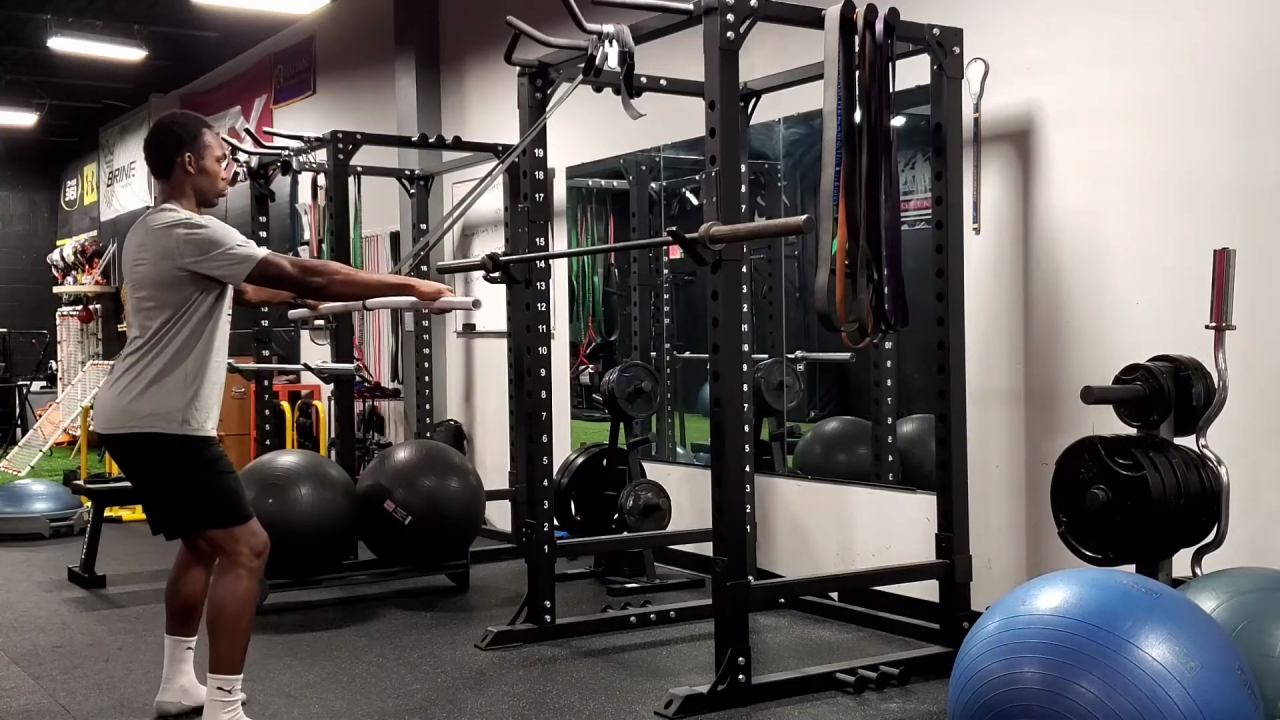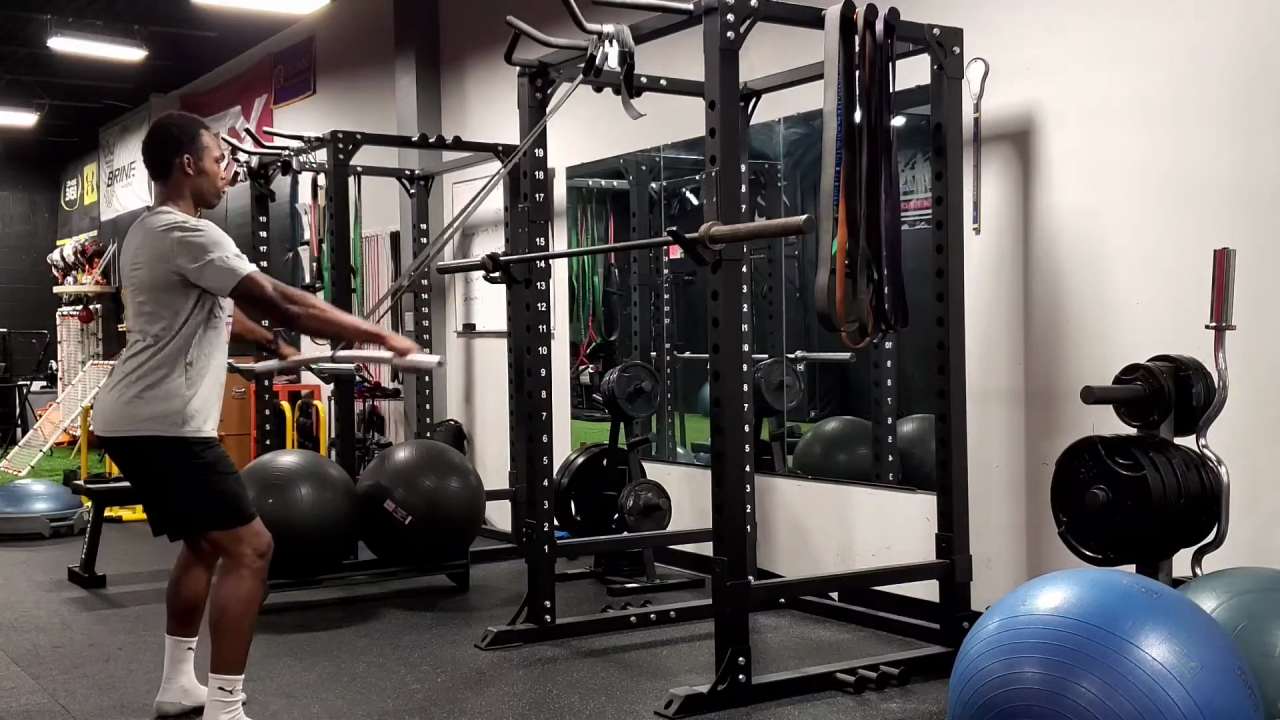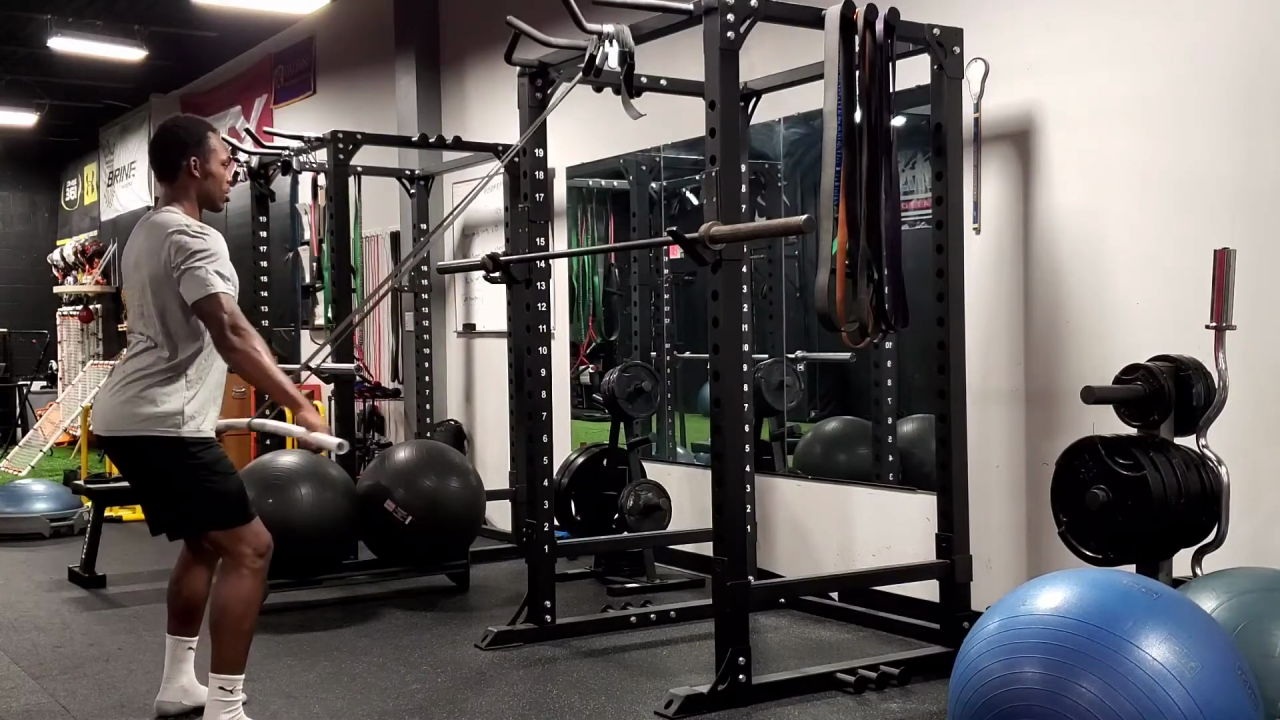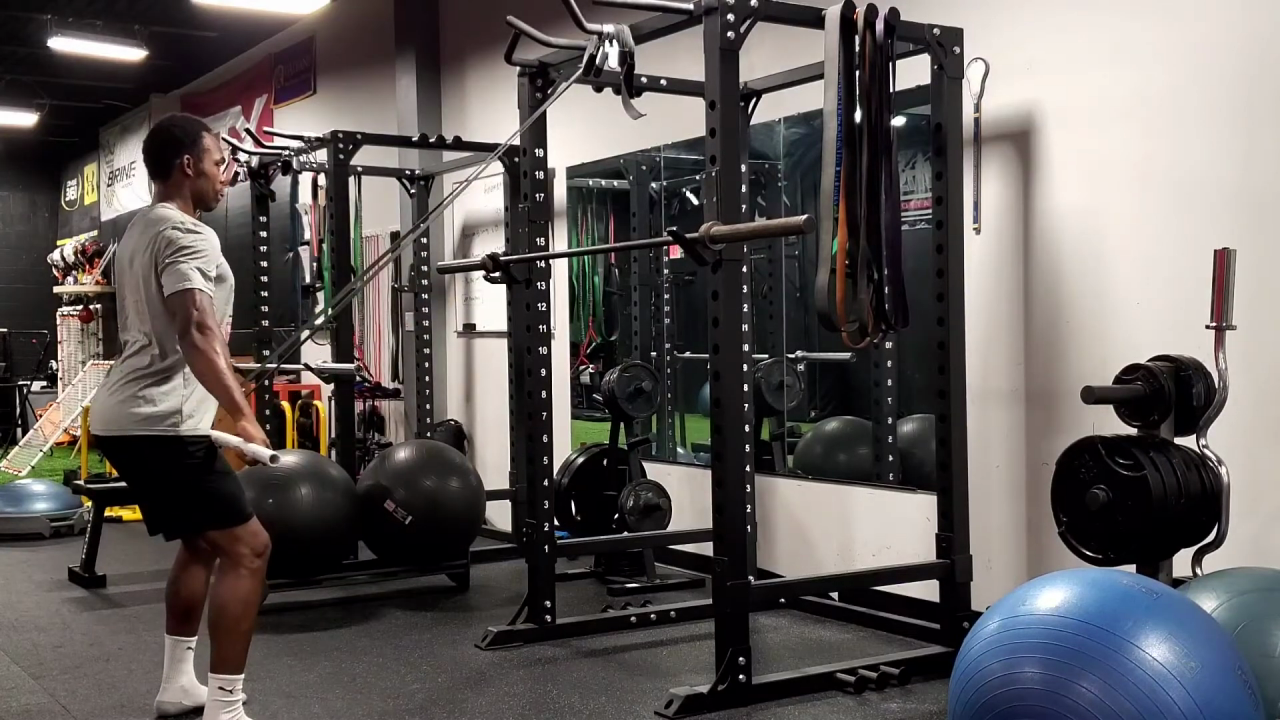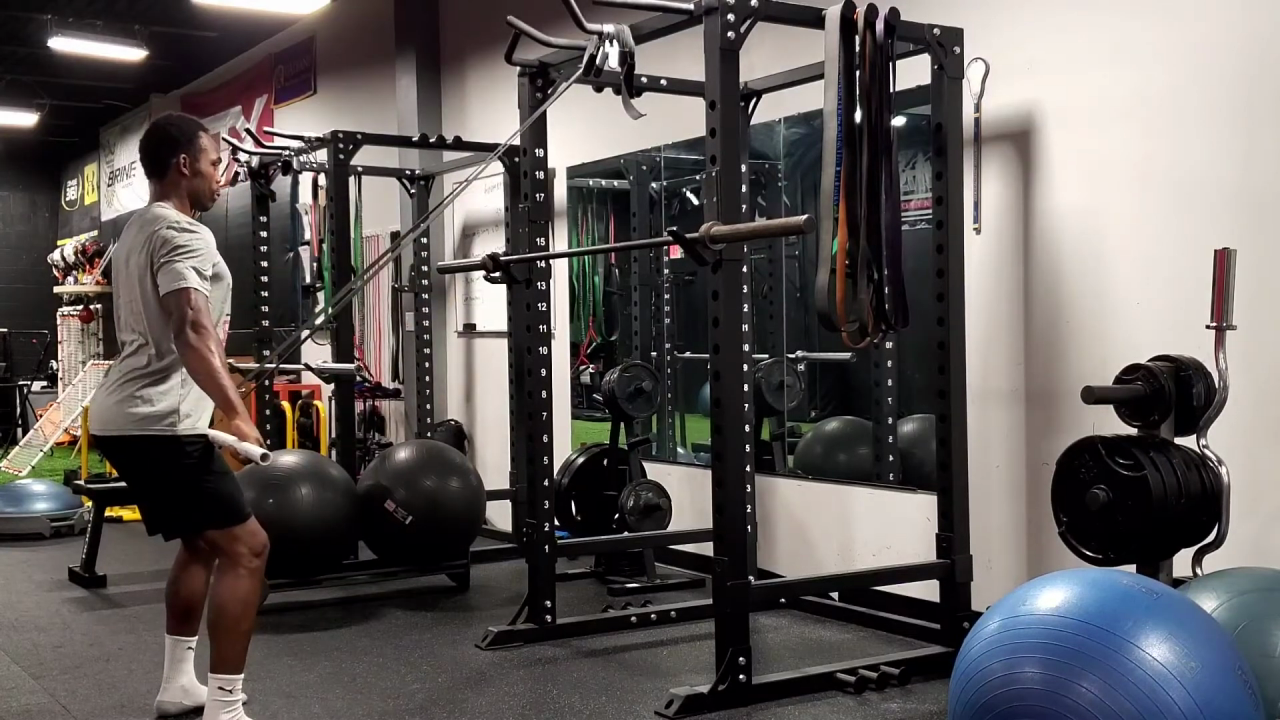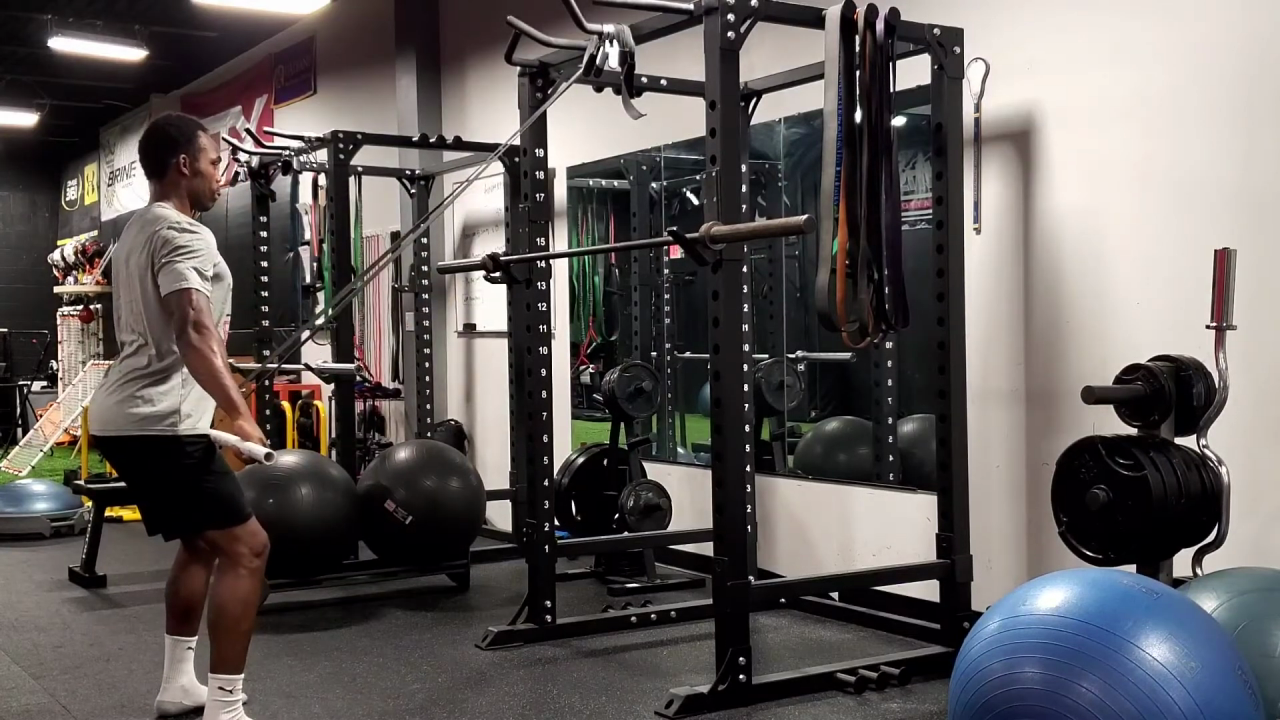
dt=0.4s
person 1, frame 1
left shoulder: (155, 230)
right shoulder: (186, 232)
left elbow: (235, 289)
right elbow: (302, 273)
left wrist: (299, 296)
right wrist: (409, 285)
left hip: (137, 418)
right hip: (161, 422)
left knee: (202, 543)
right knee: (244, 548)
person 1, frame 2
left shoulder: (148, 232)
right shoulder: (185, 235)
right elbow: (282, 301)
left wrist: (269, 340)
right wrist: (379, 335)
left hip: (133, 419)
right hip: (161, 424)
left knee: (204, 543)
right knee: (248, 547)
person 1, frame 3
left shoulder: (147, 232)
right shoulder: (191, 237)
right elbow: (231, 332)
right wrist: (298, 403)
left hip: (130, 417)
right hip: (162, 423)
left knee: (206, 543)
right knee: (248, 548)
person 1, frame 4
left shoulder: (140, 231)
right shoulder: (186, 233)
right elbow: (197, 332)
right wrist: (243, 416)
left hip: (126, 416)
right hip: (159, 422)
left knee: (203, 542)
right knee: (247, 548)
person 1, frame 5
left shoulder: (138, 231)
right shoulder: (181, 233)
right elbow: (192, 330)
right wrist: (235, 413)
left hip: (126, 415)
right hip: (157, 421)
left knee: (202, 542)
right knee: (245, 547)
person 1, frame 6
left shoulder: (138, 231)
right shoulder: (182, 234)
right elbow: (194, 331)
right wrist: (239, 414)
left hip: (126, 416)
right hip: (157, 422)
left knee: (202, 542)
right knee: (245, 548)
